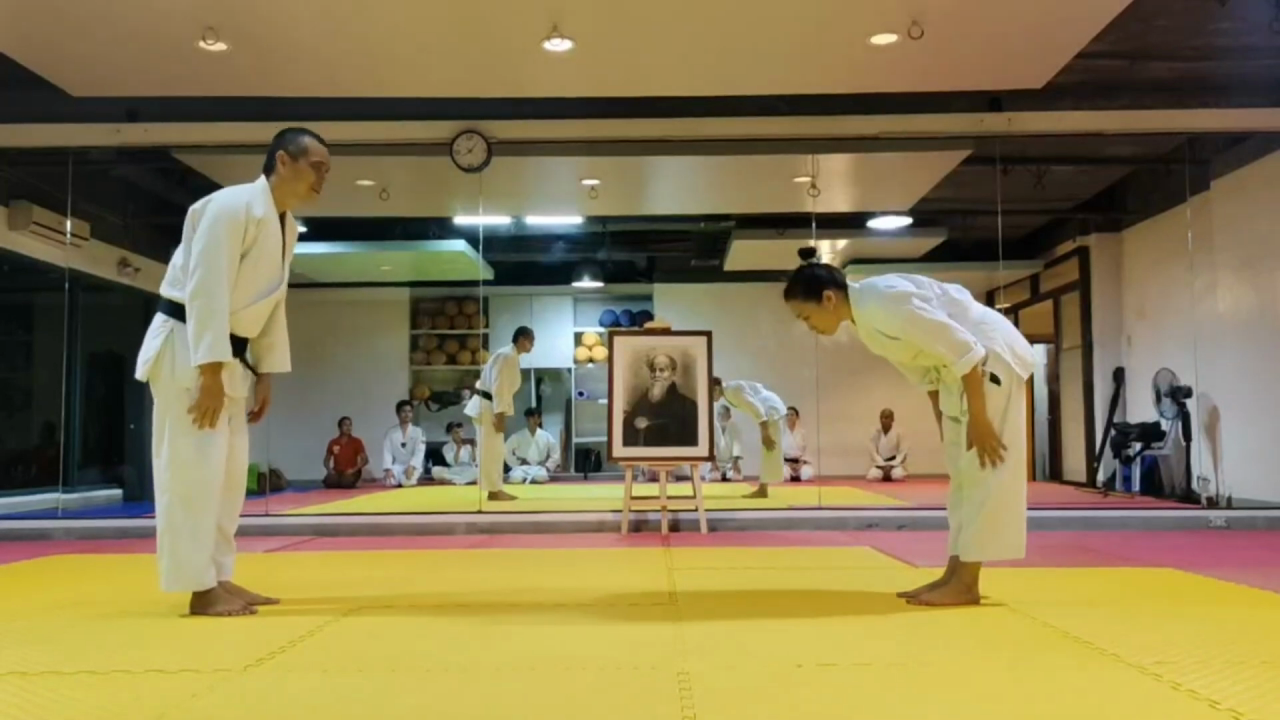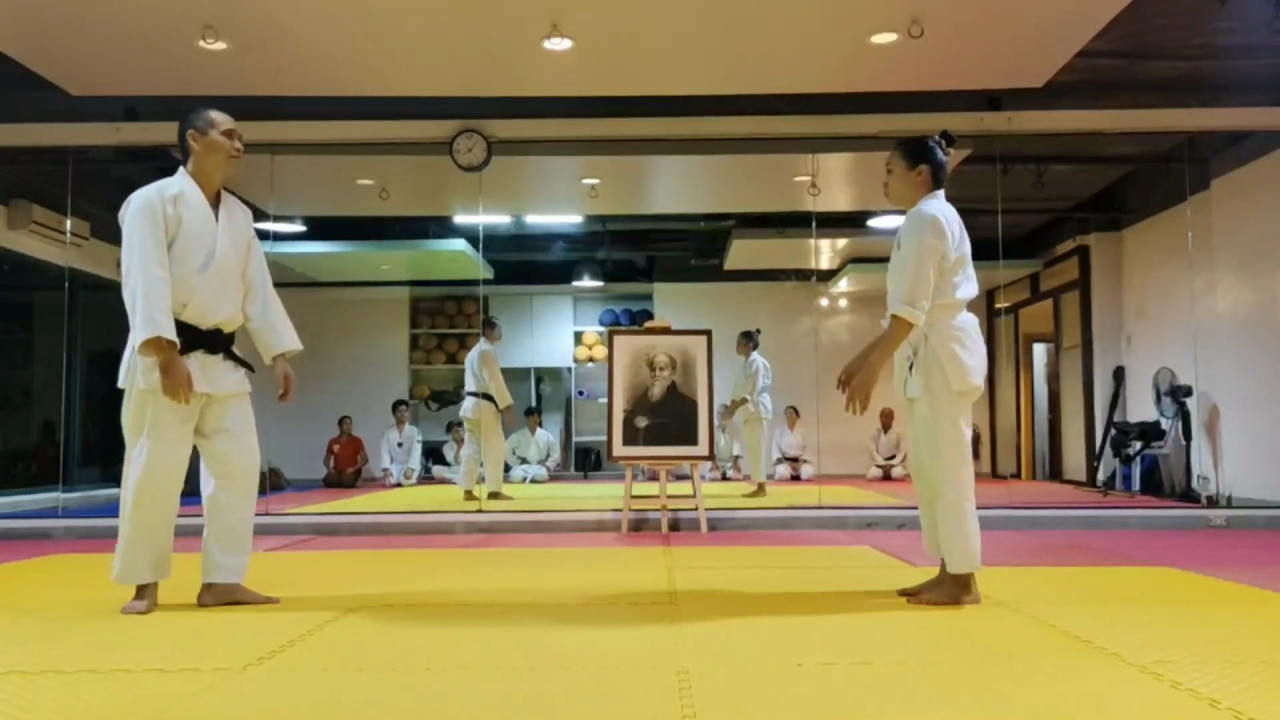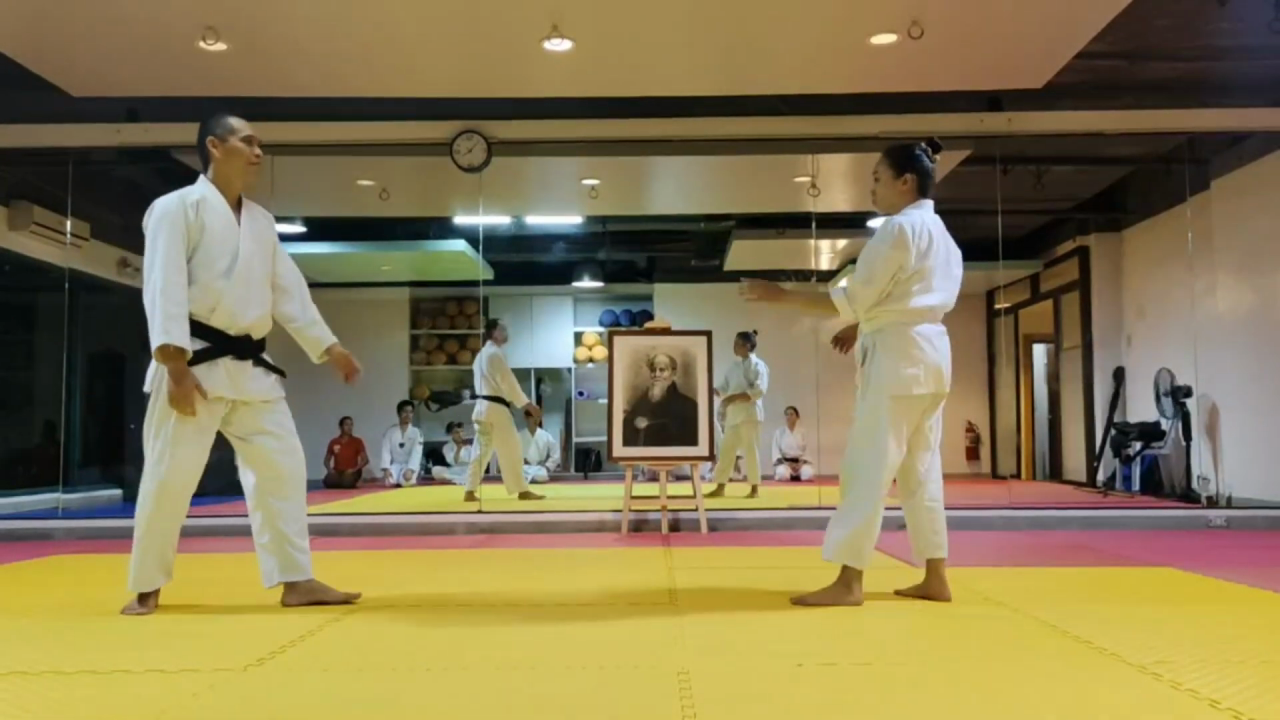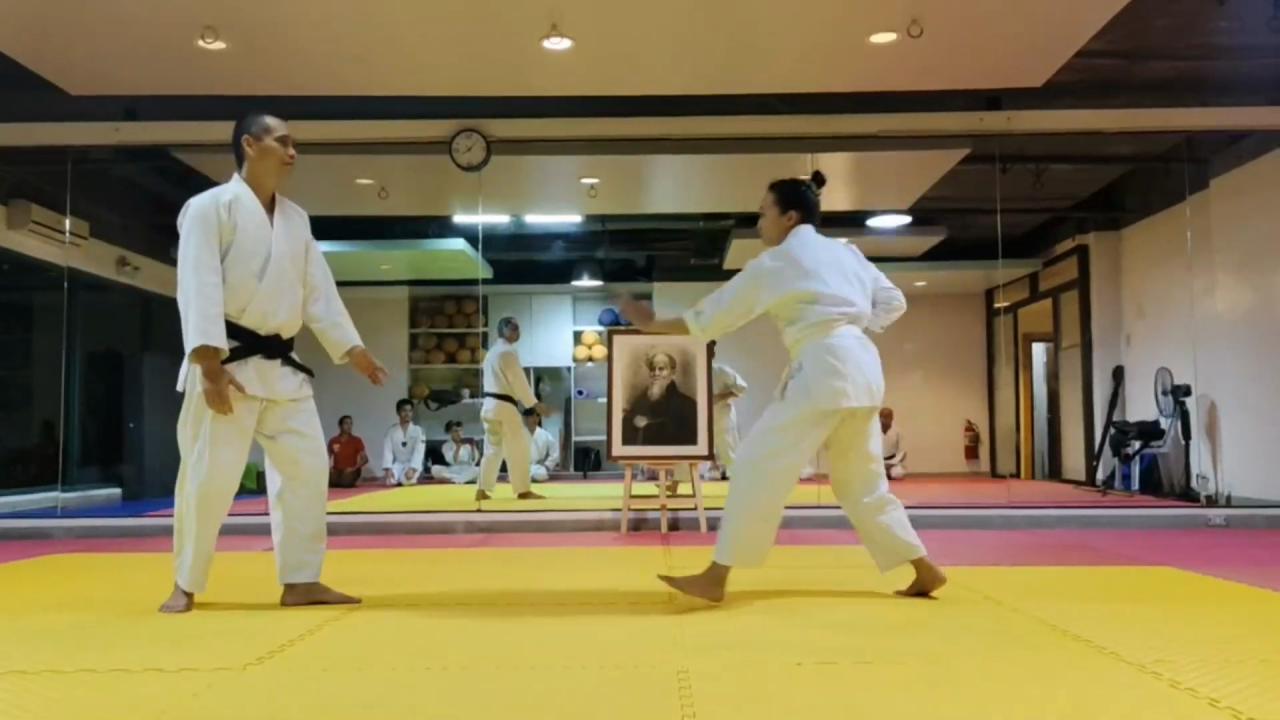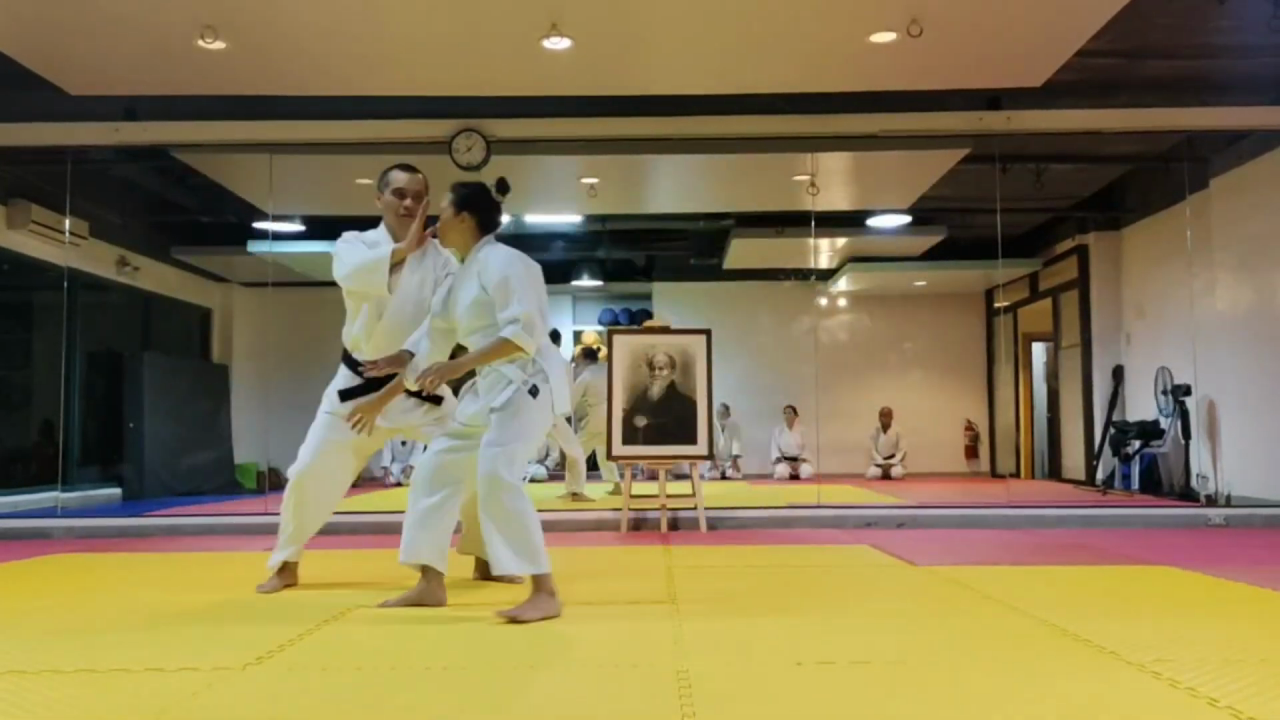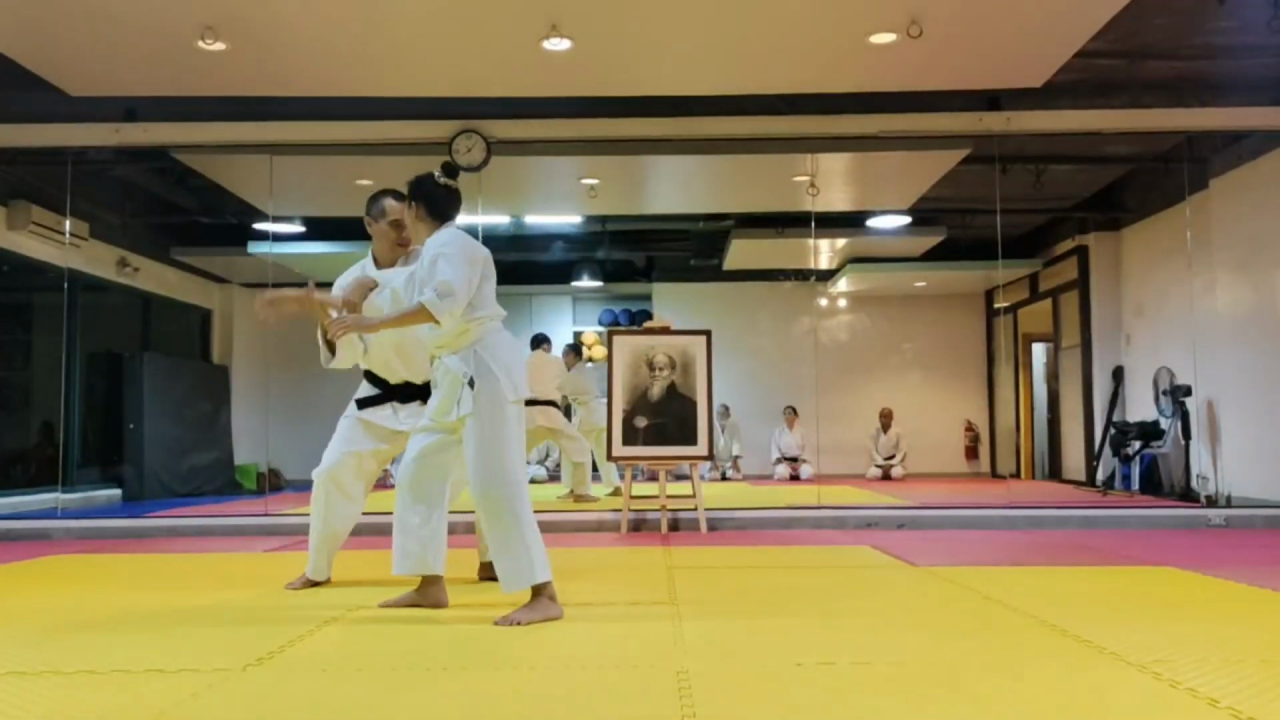
dt=0.7s
person 1, frame 1
left shoulder: (286, 226)
right shoulder: (230, 208)
left elbow: (271, 306)
right elbow: (206, 294)
left wrist: (265, 374)
right wrist: (211, 374)
left hip: (227, 355)
right hip: (187, 349)
left knee: (229, 469)
right knee: (193, 466)
left ankle: (218, 577)
right ankle: (201, 588)
person 1, frame 2
left shoulder: (239, 213)
right shoulder: (154, 201)
left elbow: (258, 289)
right elbow: (145, 281)
left wrist: (280, 355)
right wrist: (166, 354)
left hip: (222, 360)
right hip: (168, 355)
left knee: (238, 467)
right knee: (155, 470)
left ankle: (221, 580)
right ankle: (145, 583)
person 1, frame 3
left shoulder: (260, 220)
right shoulder: (177, 208)
left elbow: (289, 290)
right elbow: (165, 289)
left wrist: (330, 347)
right wrist: (175, 363)
left hip: (253, 367)
right hip: (196, 363)
left knee: (282, 467)
right knee: (170, 474)
left ankle: (296, 580)
right ankle: (144, 587)
person 1, frame 4
left shoulder: (296, 217)
right shoulder: (210, 207)
left elbow: (318, 291)
right elbow: (199, 288)
left wrist: (352, 349)
right wrist: (211, 363)
left hip: (281, 364)
right hip: (228, 361)
left knee: (305, 466)
right knee: (210, 473)
left ankle: (300, 580)
right ankle: (186, 584)
person 1, frame 5
left shoulder: (443, 259)
right shoulder: (355, 243)
right elbow: (356, 274)
left wrist: (401, 360)
right wrist: (404, 246)
left hip: (421, 388)
right hip: (359, 383)
right knee: (312, 470)
right ankle: (286, 560)
person 1, frame 6
right shoulder: (349, 282)
right elbow: (344, 354)
right wrist: (326, 326)
right hip: (380, 399)
right knee: (334, 474)
right ankle: (317, 569)
person 2, frame 1
left shoulder: (885, 303)
right shoulder: (863, 316)
left elbow: (964, 350)
right elbow: (922, 368)
left wrist: (979, 420)
right wrist: (946, 426)
left hip: (990, 357)
right hip: (963, 367)
left knee: (986, 469)
right knee: (964, 471)
left ankle: (965, 582)
right ankle: (956, 574)
person 2, frame 2
left shoulder: (927, 217)
right shoulder: (934, 217)
left elbow: (912, 309)
right elbow: (909, 306)
left wrist: (871, 367)
right wrist: (864, 359)
left hip: (940, 353)
right hip: (934, 353)
left knee: (945, 467)
right knee: (931, 468)
left ankle: (962, 581)
right ankle: (949, 573)
person 2, frame 3
left shoulder: (899, 229)
right shoulder: (941, 235)
left elbow: (852, 298)
left wrist: (782, 296)
right wrist: (866, 326)
left hip: (898, 355)
right hip: (929, 354)
left knee: (869, 467)
right knee: (919, 467)
left ankle: (848, 580)
right ankle: (935, 578)
person 2, frame 4
left shoulder: (776, 262)
right shoulder: (844, 252)
left elbow: (714, 315)
right elbow: (892, 305)
left wrist: (653, 325)
left hip: (824, 369)
right hip: (862, 367)
left knee: (759, 467)
right knee: (863, 482)
left ankle: (717, 576)
right ankle: (924, 569)
person 2, frame 5
left shoulder: (503, 263)
right shoulder: (460, 279)
left elbow: (524, 331)
right elbow: (434, 340)
left wrist: (458, 367)
left hip: (532, 381)
right hip: (494, 386)
left knee: (497, 473)
right knee: (437, 469)
left ankle: (545, 592)
right ankle: (430, 583)
person 2, frame 6
left shoulder: (450, 245)
right shoulder: (433, 255)
left elbow: (445, 304)
right elbow: (391, 295)
left wrist: (371, 322)
right wrist: (321, 302)
left hip: (484, 368)
right hip: (458, 376)
left knee: (494, 482)
right knee: (419, 471)
left ankle: (544, 596)
right ankle: (430, 585)
